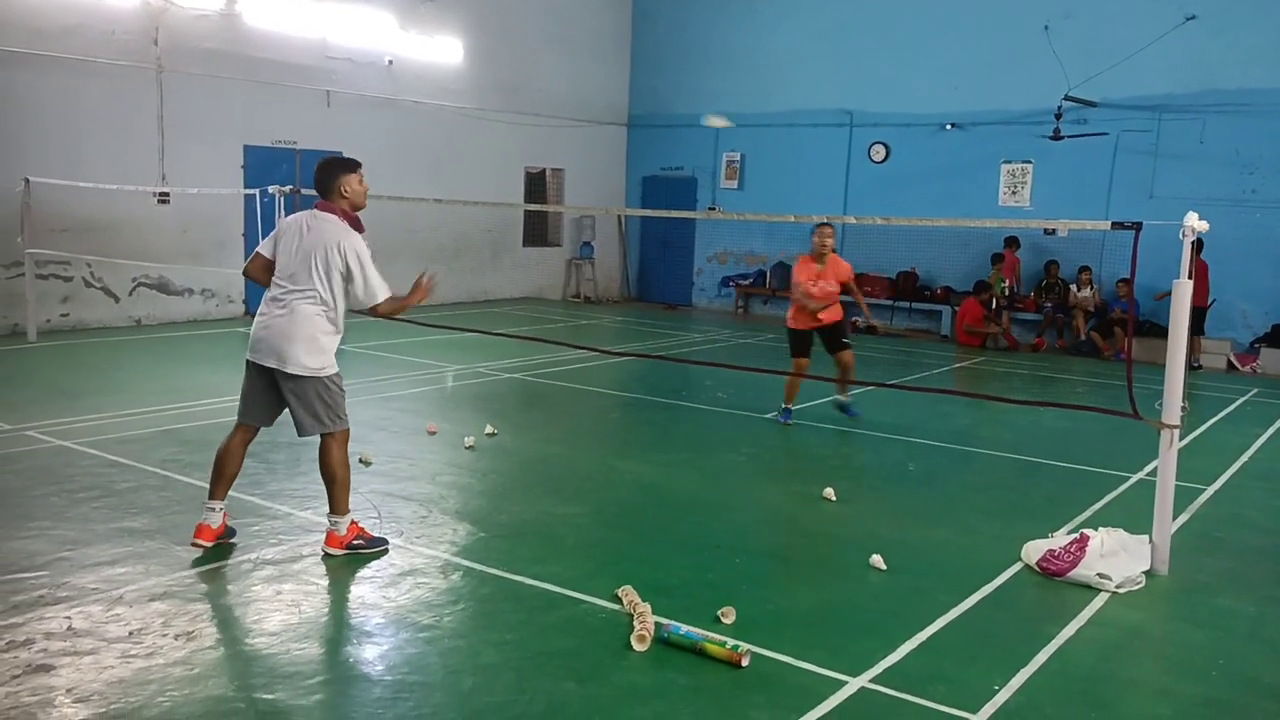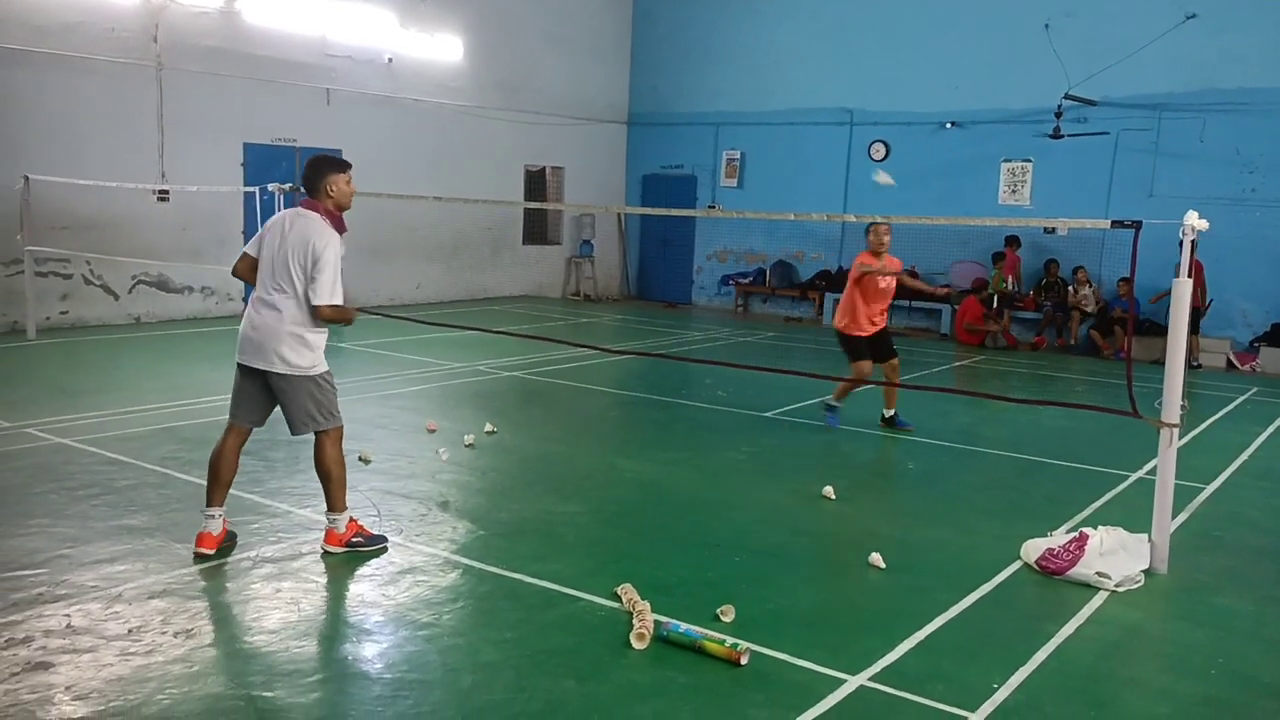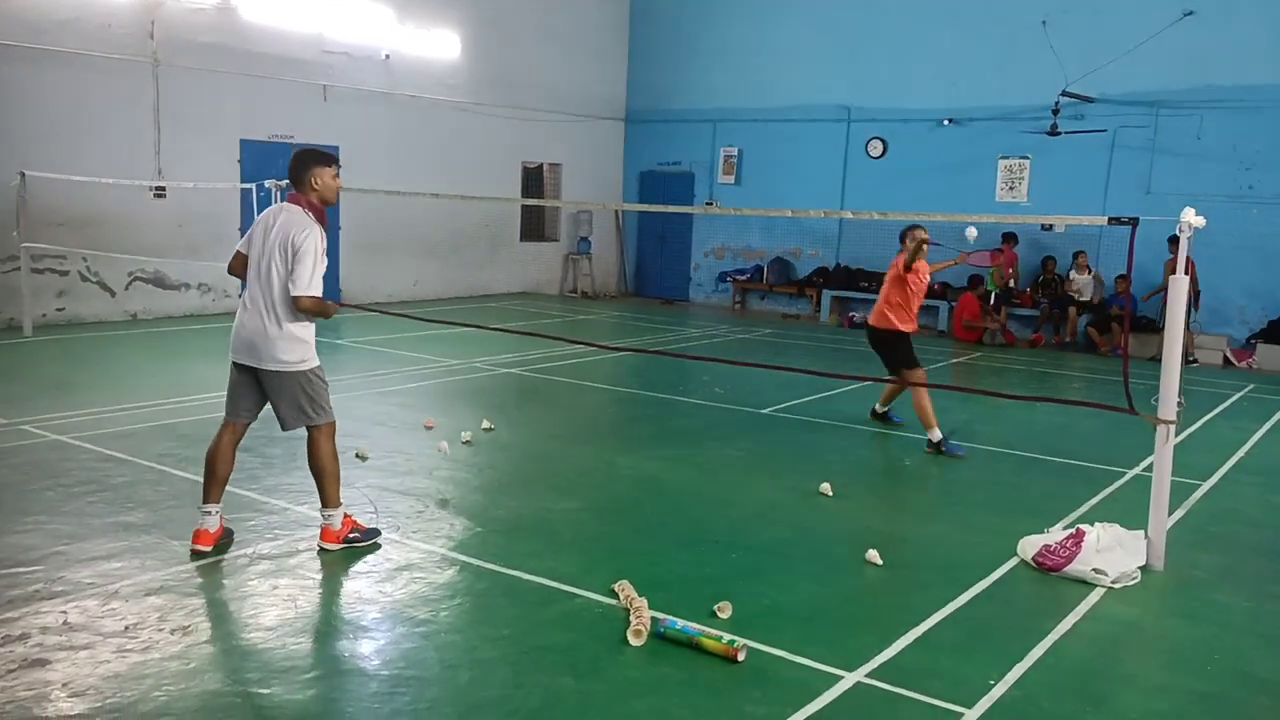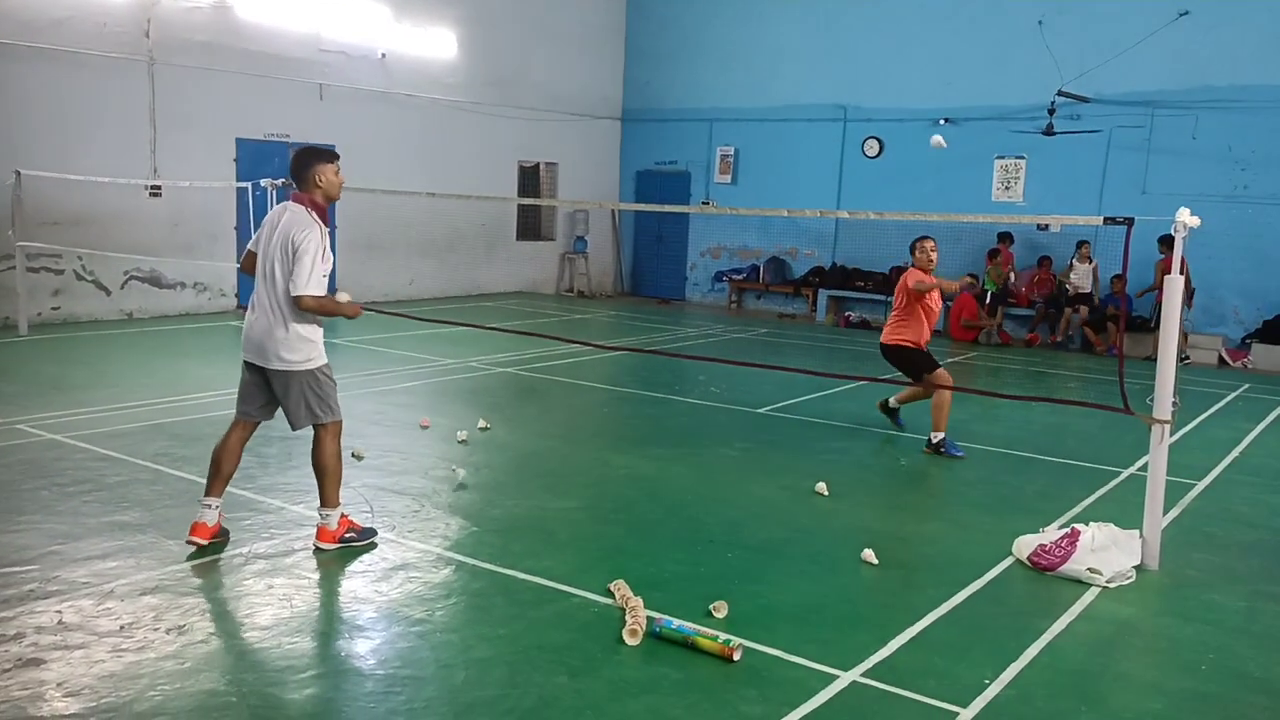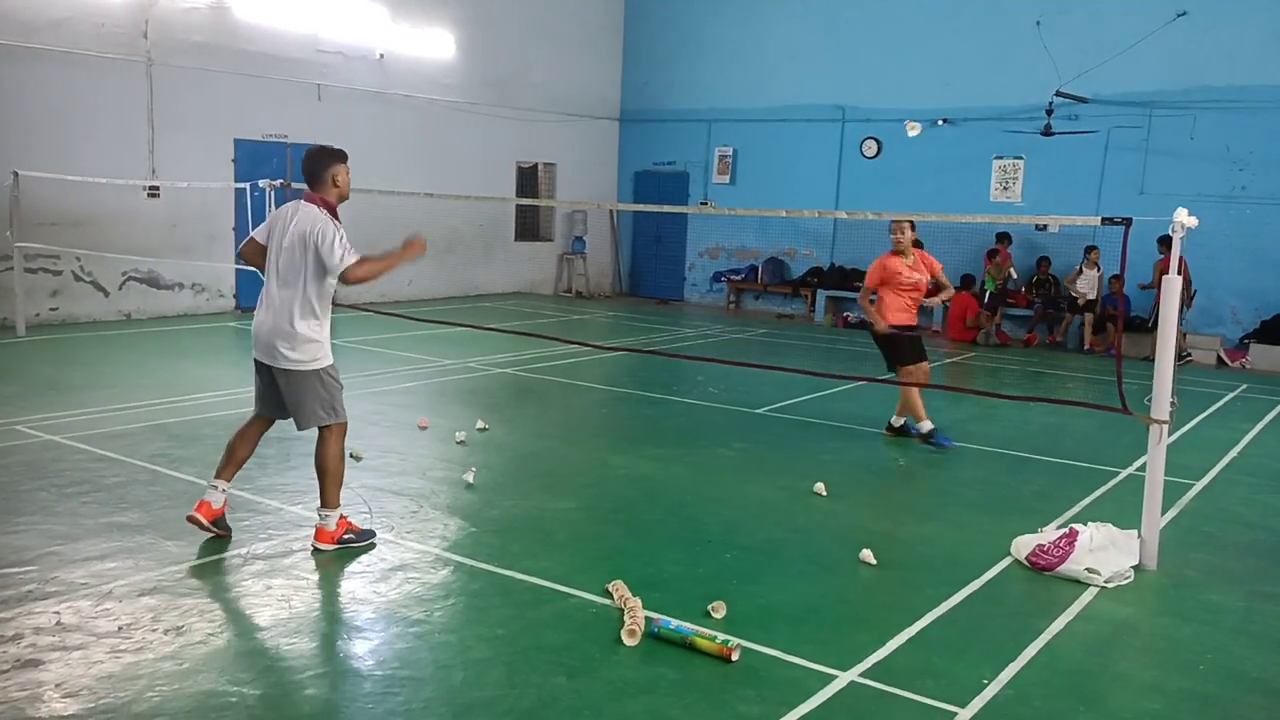
dt=0.2s
person 1, frame 1
left shoulder: (292, 223)
right shoulder: (349, 241)
left elbow: (254, 270)
right elbow: (381, 307)
right wrist: (415, 296)
left hip: (263, 342)
right hip: (306, 352)
left knee: (245, 429)
right knee: (334, 435)
left ankle: (211, 521)
right ankle: (341, 531)
person 1, frame 2
left shoulder: (279, 221)
right shoulder: (326, 238)
left elbow: (242, 270)
right elbow: (324, 310)
right wrist: (348, 316)
left hip: (254, 344)
right hip: (295, 353)
left knee: (236, 431)
right knee: (329, 433)
left ankle: (211, 528)
right ankle: (339, 529)
person 1, frame 3
left shoulder: (270, 215)
right shoulder: (308, 231)
left elbow: (236, 267)
right elbow: (304, 301)
right wrist: (329, 308)
left hip: (246, 342)
right hip: (287, 349)
left knee: (232, 428)
right knee: (322, 428)
left ankle: (208, 525)
right ankle: (335, 525)
person 1, frame 4
left shoulder: (279, 215)
right shoulder: (310, 231)
left elbow: (249, 264)
right elbow: (306, 301)
right wrist: (343, 309)
left hip: (259, 341)
right hip: (295, 347)
left knee: (243, 424)
right knee: (329, 427)
left ankle: (207, 520)
right ankle: (332, 524)
person 1, frame 5
left shoulder: (285, 212)
right shoulder: (323, 226)
left elbow: (248, 251)
right elbow: (350, 273)
right wrist: (402, 256)
left hip: (267, 337)
right hip: (301, 345)
left knee: (261, 418)
right knee: (333, 427)
left ankle: (212, 500)
right ankle: (330, 526)
person 2, frame 1
left shoulder: (841, 266)
right shoulder: (802, 264)
left elbow: (852, 289)
right elbow: (797, 295)
left wrist: (866, 312)
right wrist: (813, 305)
left hip: (832, 318)
right hip: (801, 320)
left knee: (847, 361)
right knee: (799, 368)
left ankle: (842, 398)
right ankle: (787, 407)
person 2, frame 2
left shoulder: (894, 263)
right shoulder: (862, 260)
left elbow: (907, 280)
right elbow: (863, 271)
left wrist: (934, 290)
right wrist: (889, 271)
left hip: (877, 324)
right hip: (851, 326)
left knee: (893, 368)
right knee: (862, 374)
left ankle: (889, 415)
right ankle: (833, 403)
person 2, frame 3
left shoulder: (920, 266)
right shoulder: (904, 261)
right elbow: (911, 257)
left wrist: (955, 262)
right wrist: (916, 245)
left hip: (897, 331)
right hip: (886, 330)
left knee: (906, 379)
right knee: (917, 379)
left ankle: (880, 410)
right ankle: (936, 439)
person 2, frame 4
left shoulder: (926, 276)
right shoulder: (914, 276)
right elbow: (920, 287)
left wrist: (955, 286)
right wrist: (949, 286)
left hip: (912, 342)
right hip: (901, 343)
left knee: (929, 385)
right knee: (944, 382)
left ankle: (891, 404)
right ankle: (938, 441)
person 2, frame 5
left shoulder: (925, 260)
right shoulder: (884, 263)
left elbow: (949, 289)
right elbow: (864, 297)
left wrist: (940, 297)
right wrist: (876, 321)
left hip: (910, 325)
right hip: (888, 326)
left knee: (923, 373)
right knee: (910, 374)
left ankle: (897, 423)
right ankle: (927, 431)
